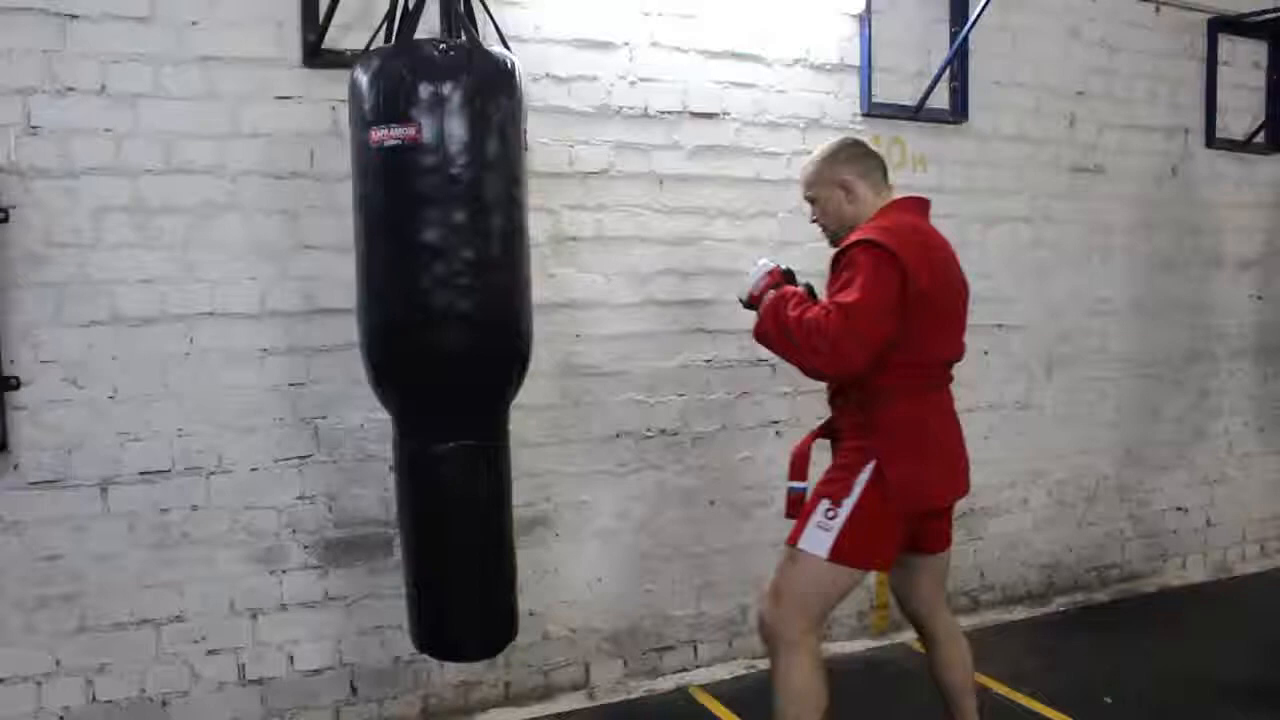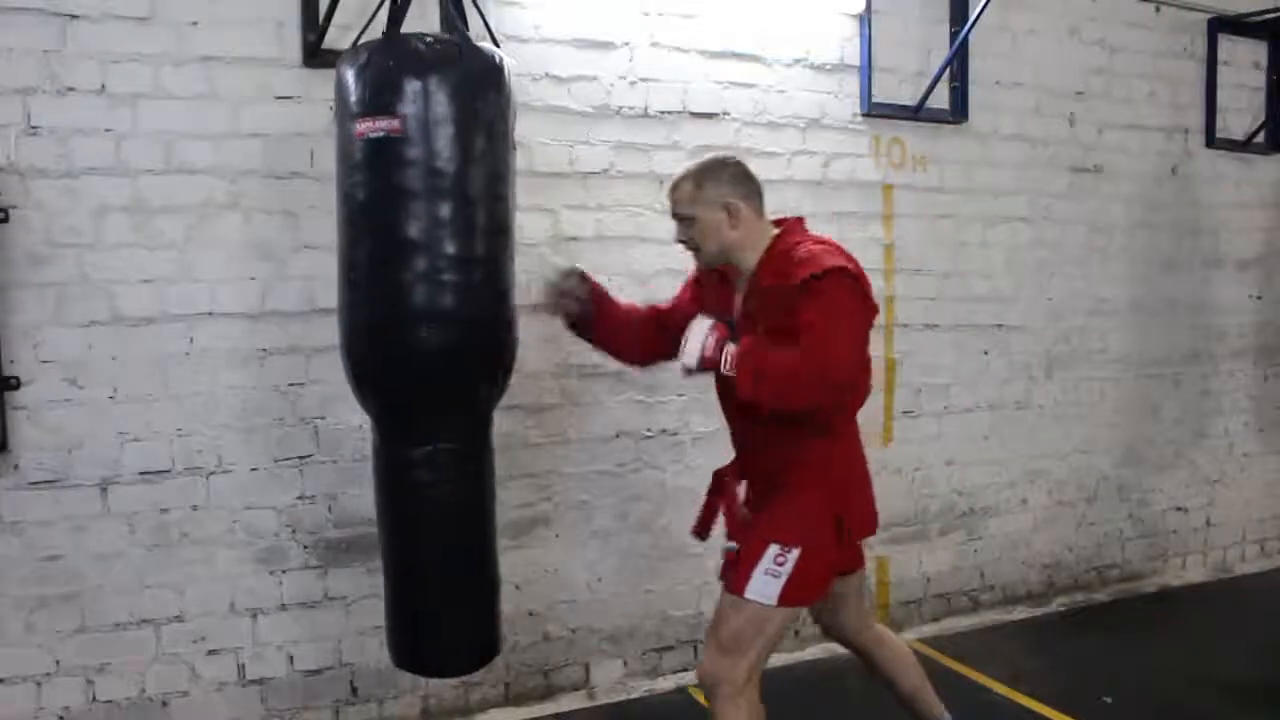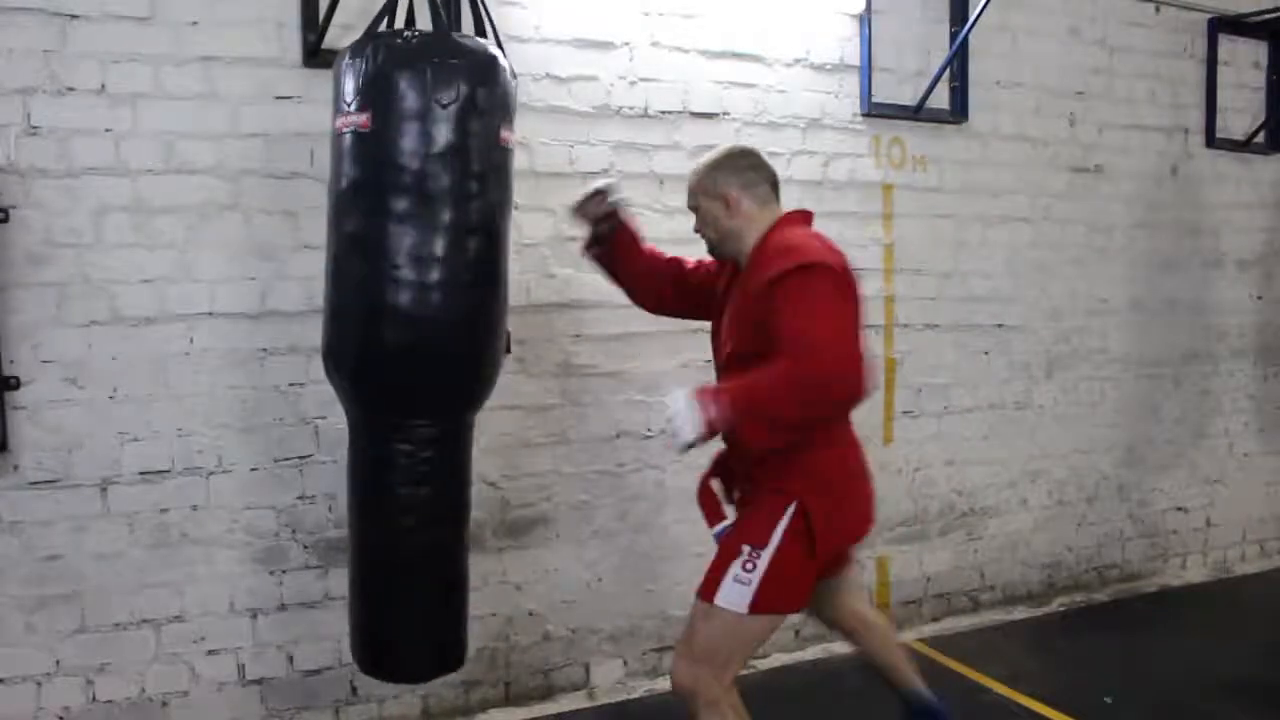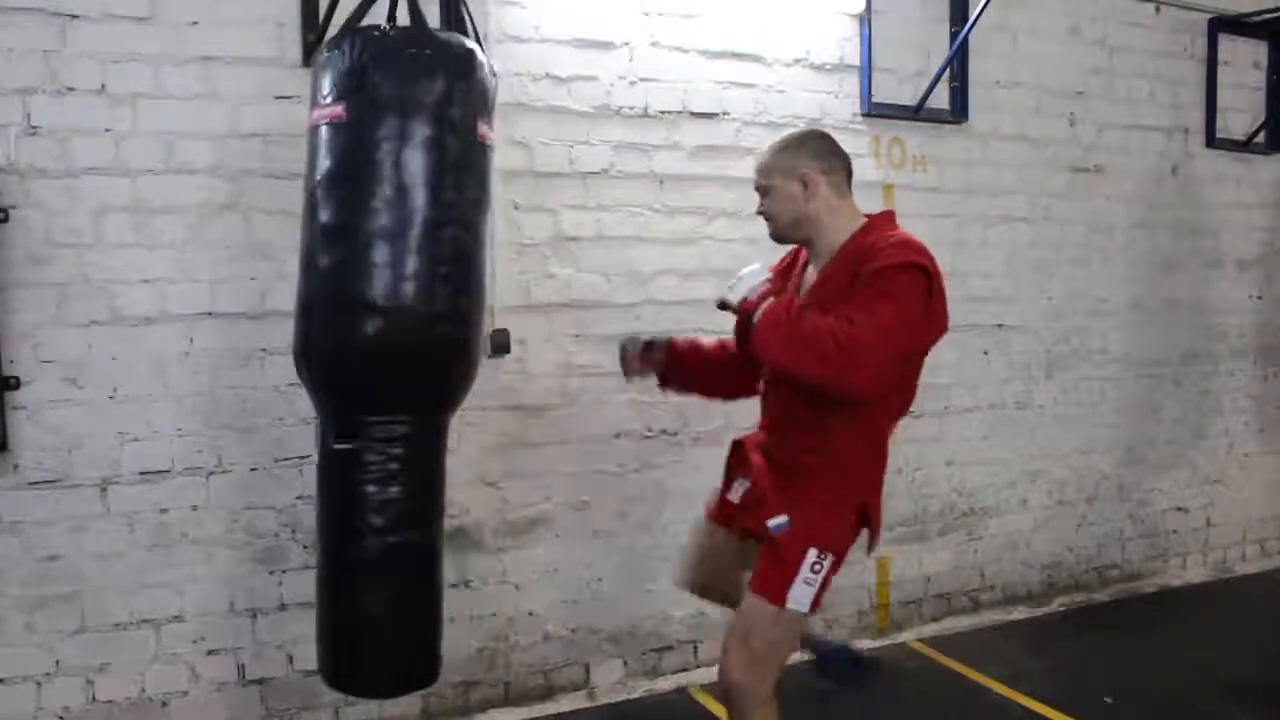
dt=0.5s
person 1, frame 1
left shoulder: (878, 246)
right shoulder: (930, 245)
left elbow: (832, 351)
left wrist: (772, 295)
right wrist: (808, 304)
left hip: (884, 458)
right hip: (927, 453)
left knee: (786, 621)
right knee: (927, 607)
person 1, frame 2
left shoulder: (821, 274)
right shoulder: (724, 278)
left elbow: (829, 382)
right elbow: (652, 334)
left wrist: (727, 353)
right wrist: (590, 307)
left hip: (810, 491)
right hip: (782, 485)
left knee: (725, 670)
right knee: (854, 623)
person 1, frame 3
left shoulder: (797, 266)
right shoulder: (750, 266)
left elbow: (827, 376)
right elbow: (674, 286)
left wrist: (716, 405)
right wrist: (610, 232)
left hip: (794, 492)
right hip: (809, 474)
right knee: (837, 602)
person 1, frame 4
left shoulder: (898, 267)
right shoulder: (798, 263)
left elbow: (849, 365)
right elbow: (748, 364)
left wrist: (763, 306)
right wrist: (666, 357)
left hip: (821, 487)
right hip: (769, 457)
right knee: (707, 578)
right ankle: (825, 647)
